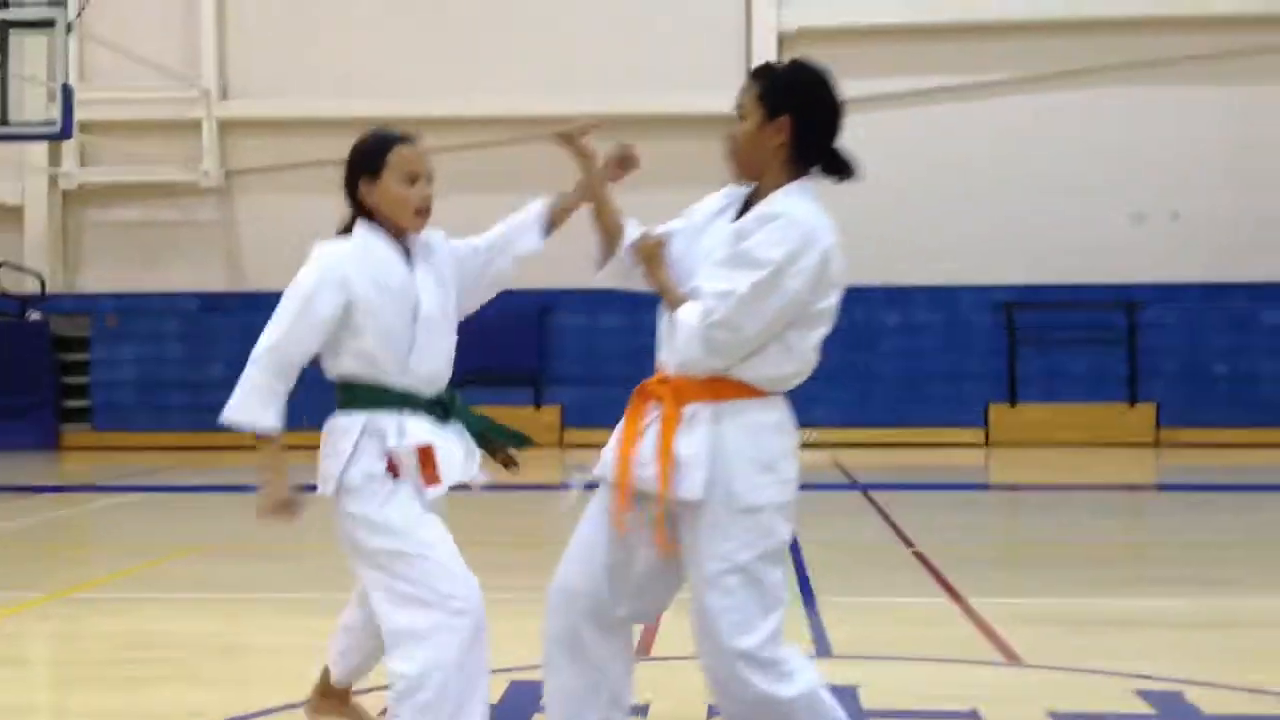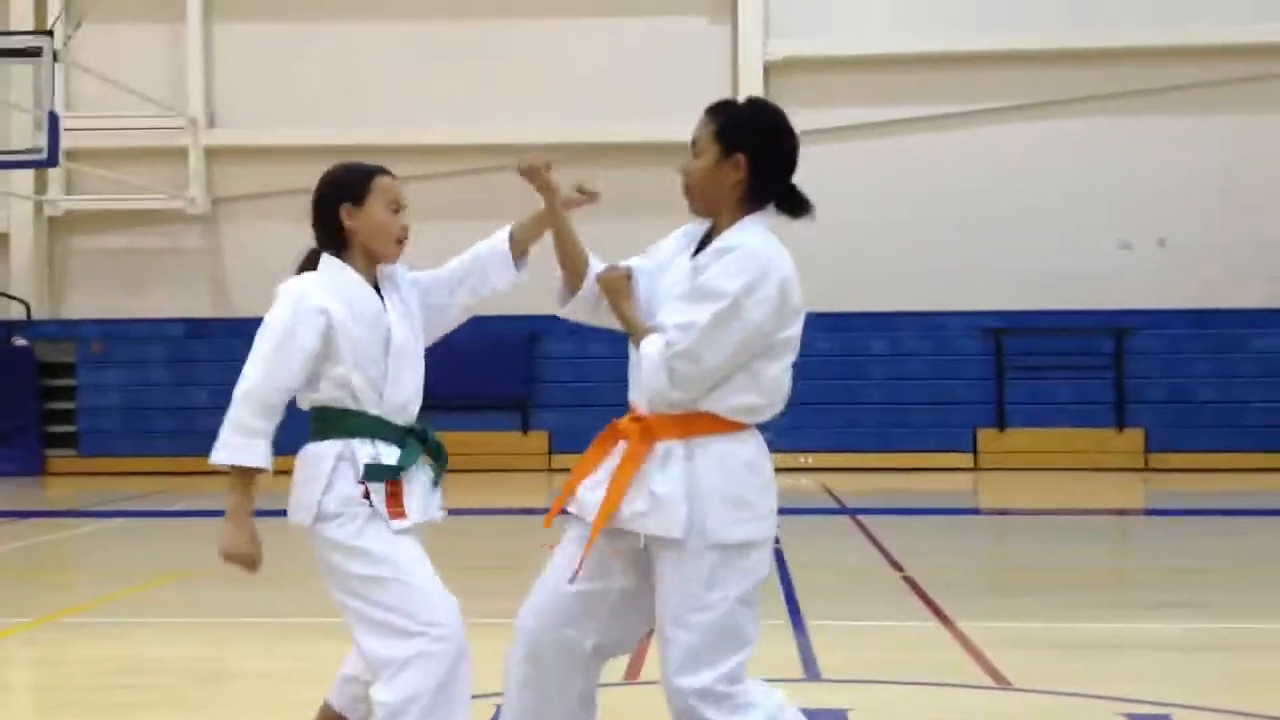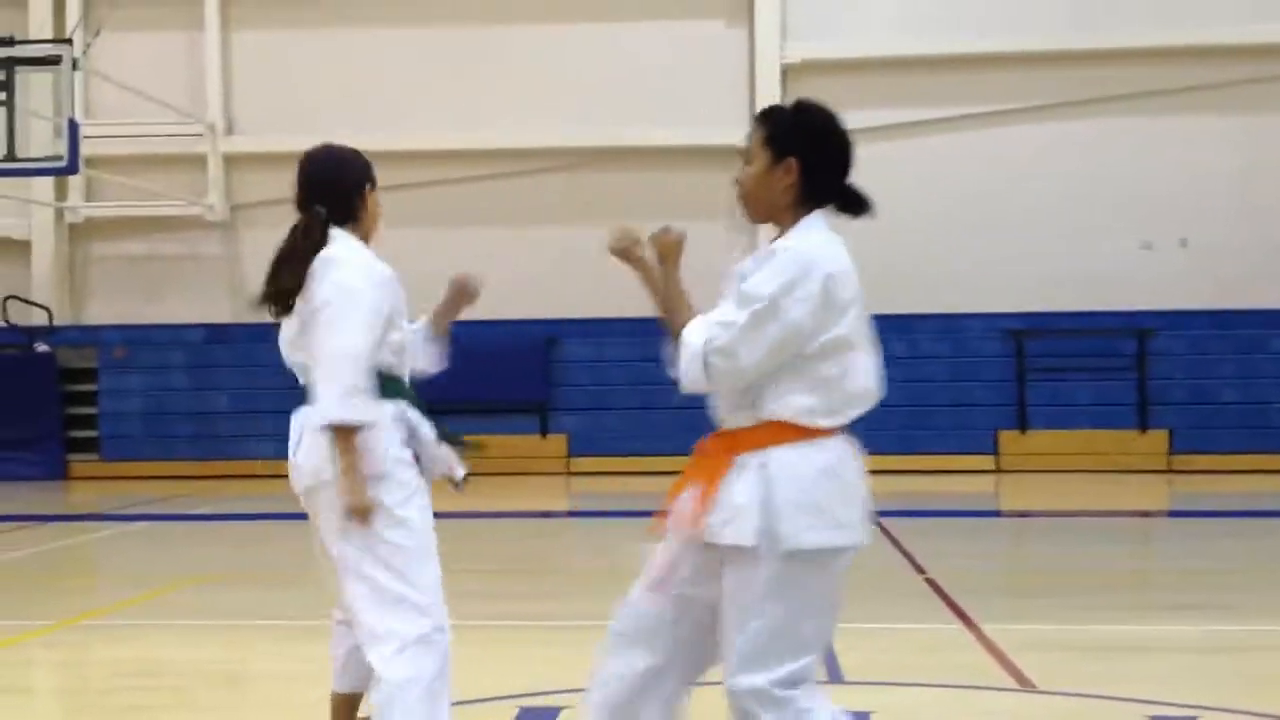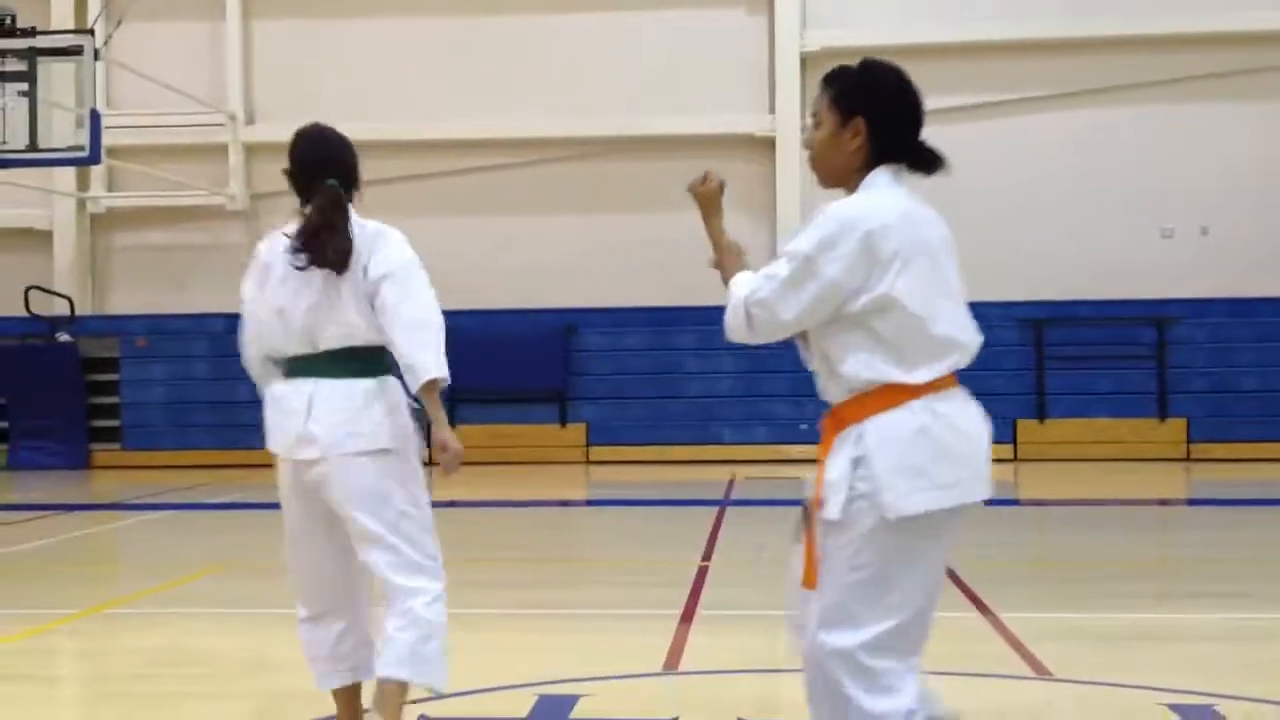
dt=0.2s
person 1, frame 1
left shoulder: (799, 232)
right shoulder: (726, 209)
left elbow: (706, 340)
right elbow: (625, 254)
left wrist: (662, 277)
right wrist: (589, 169)
left hip: (733, 448)
right hip: (664, 432)
left knee: (741, 648)
right knee: (584, 603)
person 1, frame 2
left shoulder: (756, 265)
right shoulder: (690, 246)
left elbow: (672, 374)
right elbow: (587, 294)
left wrist: (625, 307)
right wrist: (552, 203)
left hip: (707, 486)
right hip: (642, 472)
right knee: (553, 634)
person 1, frame 3
left shoulder: (805, 264)
right shoulder: (783, 256)
left elbow: (707, 366)
right elbow: (703, 352)
left wrist: (664, 276)
right wrist: (648, 268)
left hip: (791, 492)
right hip: (745, 483)
right knee: (649, 633)
person 1, frame 4
left shoulder: (856, 222)
right shoulder: (907, 216)
left elbow: (755, 317)
left wrist: (715, 228)
right wrist: (746, 271)
left hip: (894, 454)
right hip: (907, 442)
left knee: (853, 648)
right knee: (858, 636)
person 2, frame 1
left shoulder: (437, 257)
right shoulder: (337, 267)
left elbow: (511, 241)
right elbow: (270, 365)
left wrist: (584, 188)
right wrist: (272, 472)
left hip: (411, 452)
right hip: (370, 459)
left knee: (392, 592)
right knee: (446, 603)
person 2, frame 2
left shoulder: (401, 292)
right shoulder: (310, 299)
left elbow: (480, 269)
right elbow: (254, 403)
left wrist: (549, 213)
right wrist: (239, 517)
left hip: (387, 483)
right hip: (347, 489)
left knee: (393, 631)
right knee: (429, 631)
person 2, frame 3
left shoulder: (305, 269)
right shoulder: (356, 269)
right elbow: (345, 370)
left wrist: (445, 313)
right wrist: (354, 475)
left hip: (330, 453)
right hip: (367, 454)
left knee: (368, 606)
right knee: (411, 616)
person 2, frame 4
left shoulder: (268, 254)
right shoulder: (381, 243)
left elbow: (258, 353)
right elbow: (415, 329)
right wrist: (440, 423)
left hip: (294, 419)
right hip: (363, 417)
left knee: (324, 586)
right knee: (412, 575)
